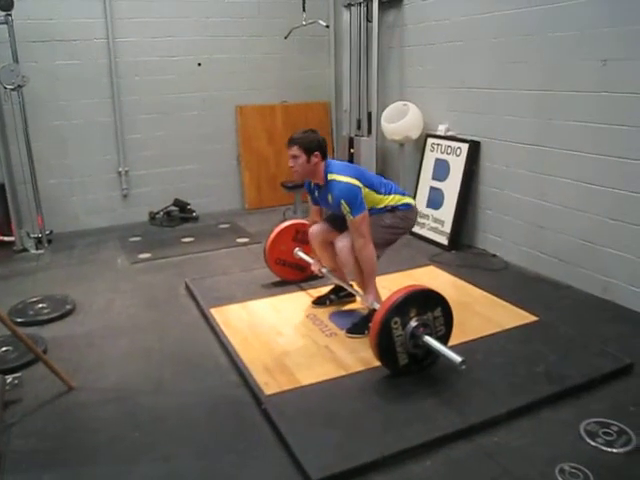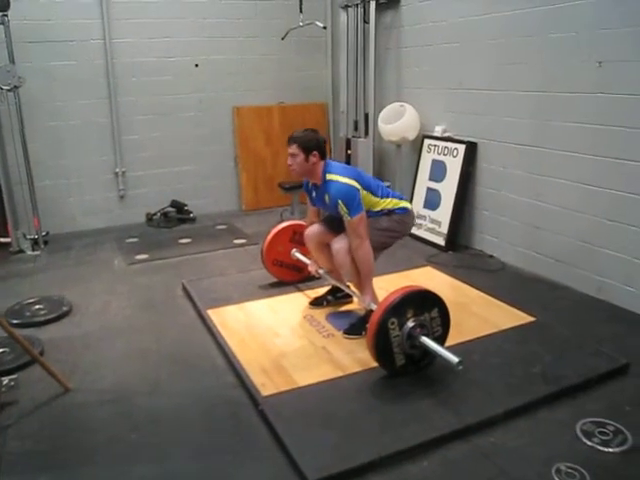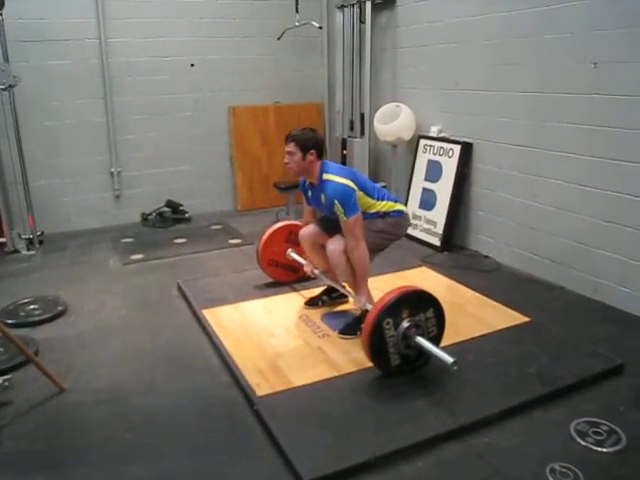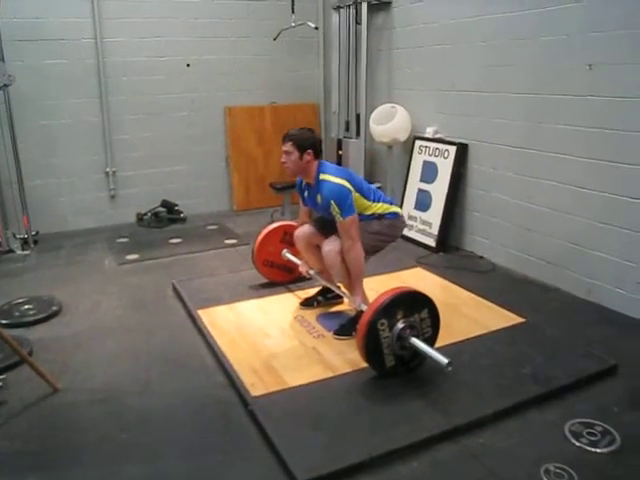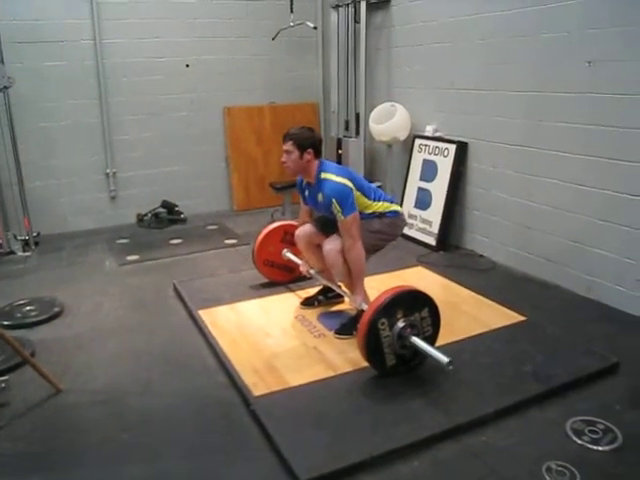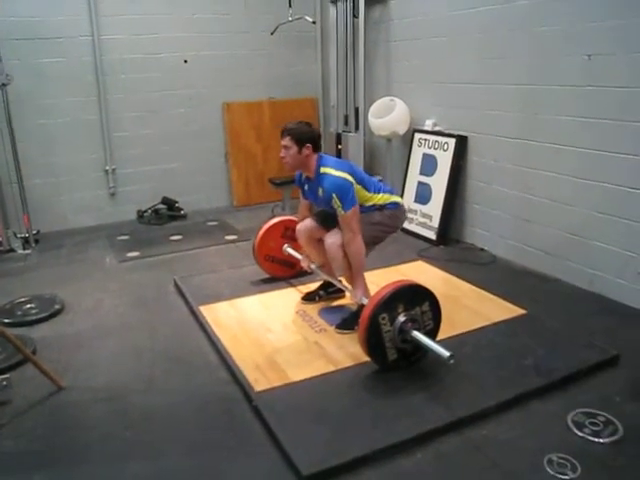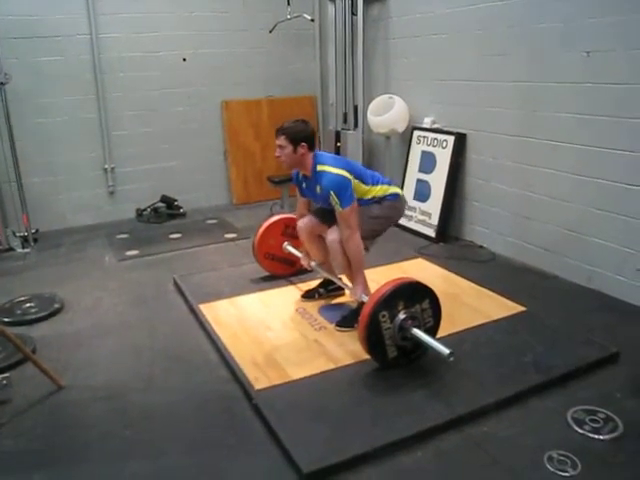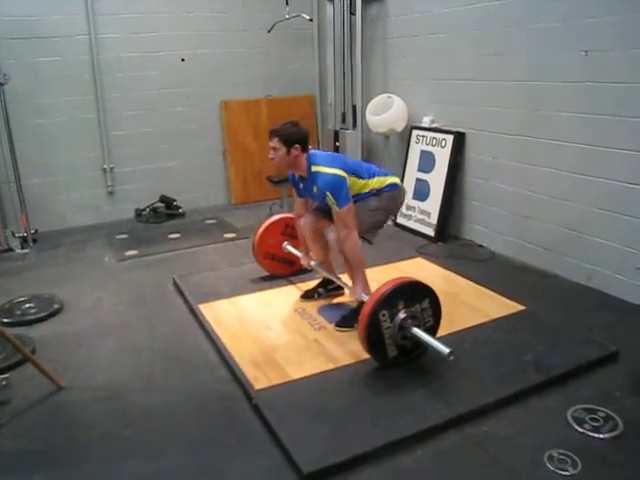
dt=0.1s
person 1, frame 1
left shoulder: (343, 186)
right shoulder: (313, 180)
left elbow: (363, 241)
right elbow: (315, 220)
left wrist: (371, 292)
right wrist: (317, 259)
left hip: (398, 210)
right hip: (371, 208)
left knee: (345, 247)
right knee: (317, 234)
left ankle: (377, 310)
right ankle: (343, 289)
person 1, frame 2
left shoulder: (340, 187)
right shoulder: (311, 181)
left elbow: (360, 242)
right elbow: (312, 220)
left wrist: (367, 293)
right wrist: (314, 260)
left hip: (394, 214)
right hip: (364, 213)
left knee: (341, 249)
right knee: (312, 235)
left ankle: (374, 312)
right ankle: (341, 290)
person 1, frame 3
left shoulder: (337, 188)
right shoulder: (307, 181)
left elbow: (356, 243)
right elbow: (308, 220)
left wrist: (363, 293)
right wrist: (309, 260)
left hip: (390, 217)
right hip: (360, 214)
left knee: (336, 250)
right knee: (307, 235)
left ankle: (369, 312)
right ankle: (336, 290)
person 1, frame 4
left shoulder: (333, 188)
right shoulder: (303, 181)
left elbow: (351, 243)
right elbow: (304, 221)
left wrist: (358, 293)
right wrist: (305, 261)
left hip: (385, 219)
right hip: (354, 217)
left knee: (331, 251)
right knee: (301, 236)
left ankle: (365, 313)
right ankle: (331, 291)
person 1, frame 5
left shoulder: (334, 187)
right shoulder: (304, 180)
left elbow: (352, 242)
right elbow: (304, 220)
left wrist: (358, 292)
right wrist: (305, 260)
left hip: (385, 217)
right hip: (355, 216)
left knee: (332, 250)
right knee: (302, 236)
left ankle: (365, 312)
right ankle: (332, 290)
person 1, frame 6
left shoulder: (334, 181)
right shoulder: (303, 175)
left elbow: (353, 236)
right elbow: (304, 215)
left wrist: (359, 287)
right wrist: (306, 255)
left hip: (386, 209)
right hip: (357, 207)
left knee: (334, 243)
right knee: (304, 231)
left ankle: (366, 306)
right ankle: (333, 285)
person 1, frame 7
left shoulder: (332, 178)
right shoulder: (300, 173)
left elbow: (350, 233)
right elbow: (302, 213)
left wrist: (359, 284)
right wrist: (305, 253)
left hip: (385, 201)
right hip: (356, 202)
left knee: (334, 240)
right knee: (305, 228)
left ankle: (366, 304)
right ankle: (332, 283)
person 1, frame 8
left shoulder: (327, 177)
right shoulder: (297, 172)
left elbow: (348, 232)
right elbow: (300, 214)
left wrist: (358, 284)
right wrist: (305, 252)
left hip: (385, 191)
right hip: (357, 191)
left knee: (340, 237)
right knee: (309, 225)
right ankle: (331, 282)
